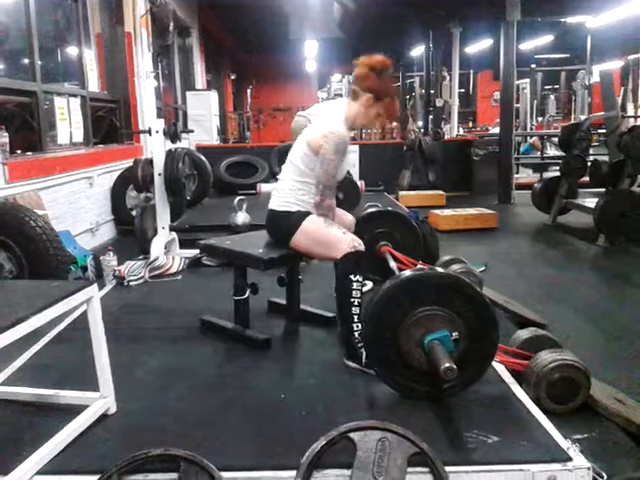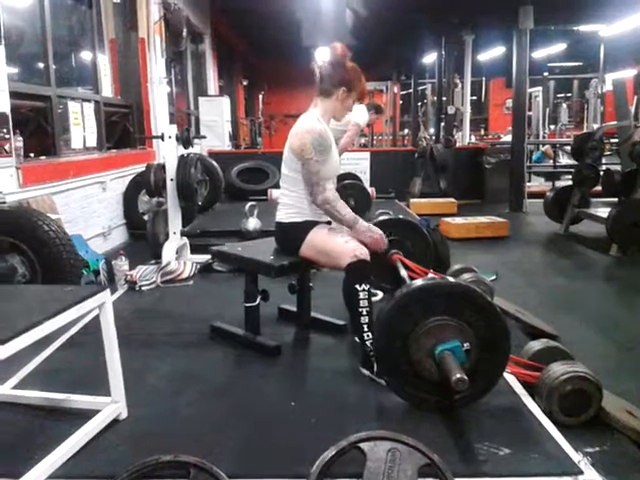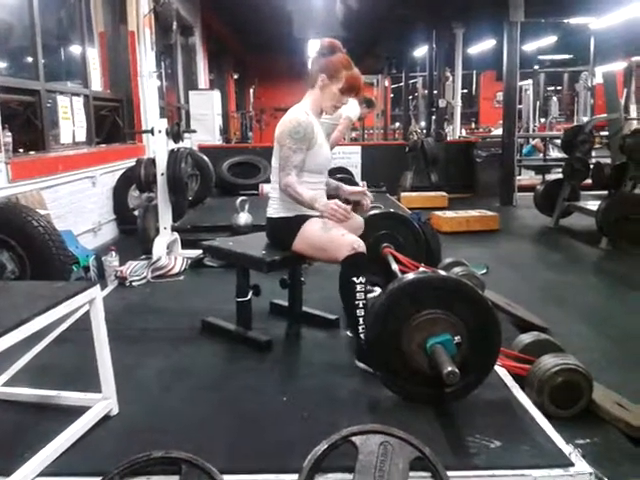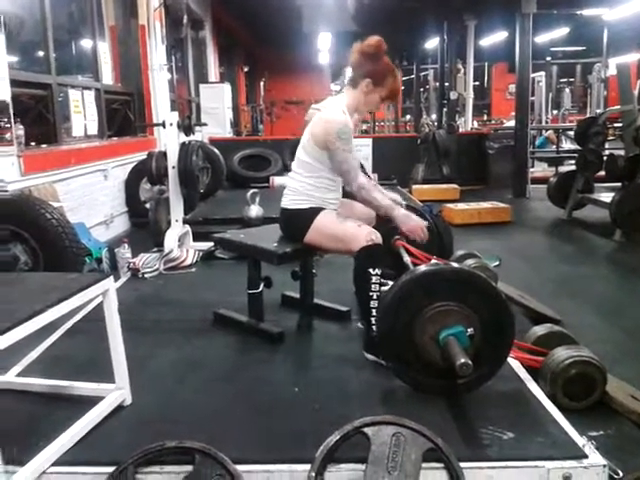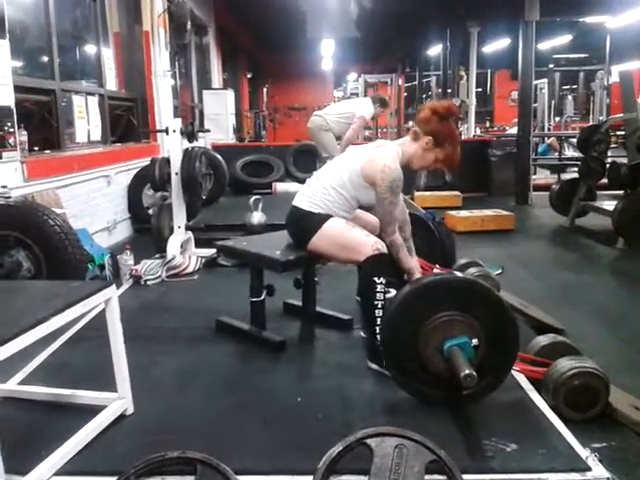
dt=0.7s
person 1, frame 1
left shoulder: (334, 118)
right shoulder: (336, 134)
right elbow: (323, 198)
left wrist: (339, 225)
right wrist: (335, 229)
left hip: (298, 208)
right hip: (287, 216)
left knee: (355, 228)
right knee: (351, 249)
left ankle: (350, 300)
right ankle: (356, 349)
person 1, frame 2
left shoulder: (315, 124)
right shoulder: (314, 131)
right elbow: (320, 196)
left wrist: (355, 219)
right wrist: (358, 225)
left hip: (310, 220)
right hip: (296, 226)
left knee: (363, 238)
right knee: (357, 256)
left ankle: (364, 307)
right ankle: (371, 357)
person 1, frame 3
left shoulder: (312, 120)
right shoulder: (299, 121)
right elbow: (287, 182)
left wrist: (342, 189)
right wrist: (320, 204)
left hip: (306, 215)
right hip: (288, 220)
left knee: (361, 224)
right knee: (352, 250)
left ankle: (362, 294)
right ankle: (366, 350)
person 1, frame 4
left shoulder: (338, 112)
right shoulder: (337, 121)
left elbow: (350, 173)
right elbow: (355, 181)
left wrist: (386, 200)
right wrist: (399, 214)
left hip: (318, 205)
right hip: (301, 213)
left knee: (378, 217)
right knee: (369, 242)
left ankle: (377, 295)
right ankle: (375, 343)
person 1, frame 5
left shoulder: (388, 150)
right shoulder: (388, 167)
left elbow: (399, 216)
right elbow: (392, 233)
left wrist: (413, 260)
right wrist: (413, 275)
left hip: (321, 210)
right hip: (308, 217)
left knee: (381, 230)
right knee: (375, 251)
left ankle: (377, 307)
right ankle: (380, 352)
